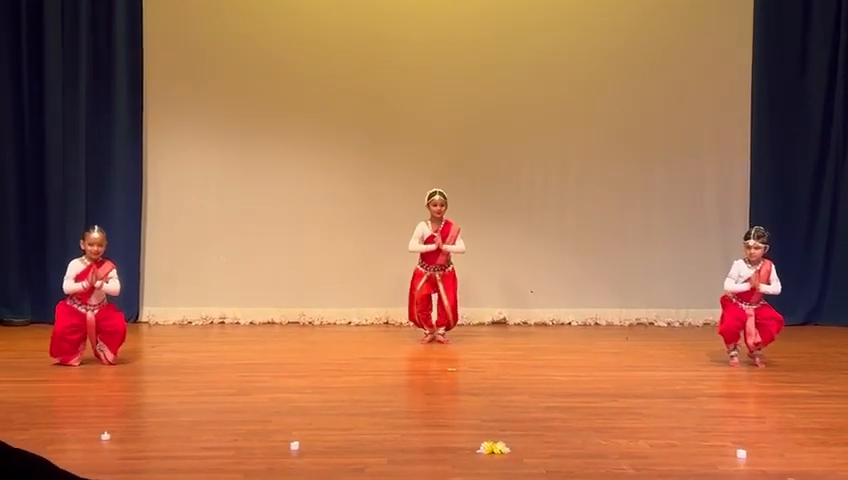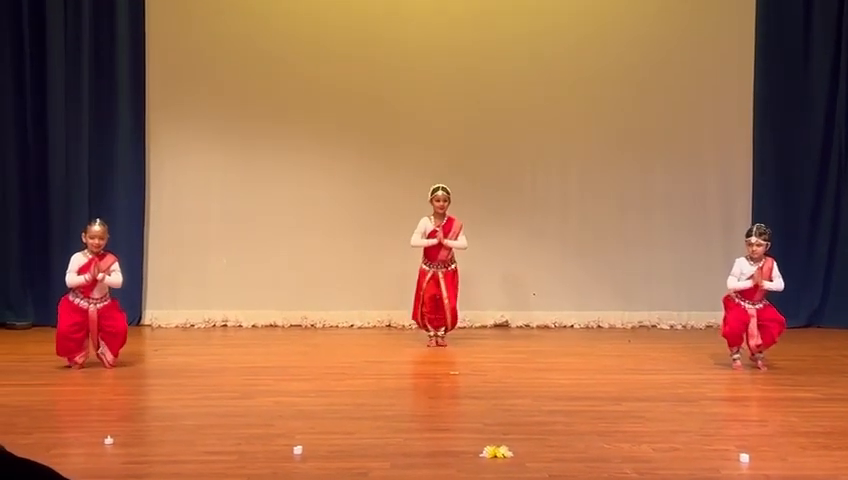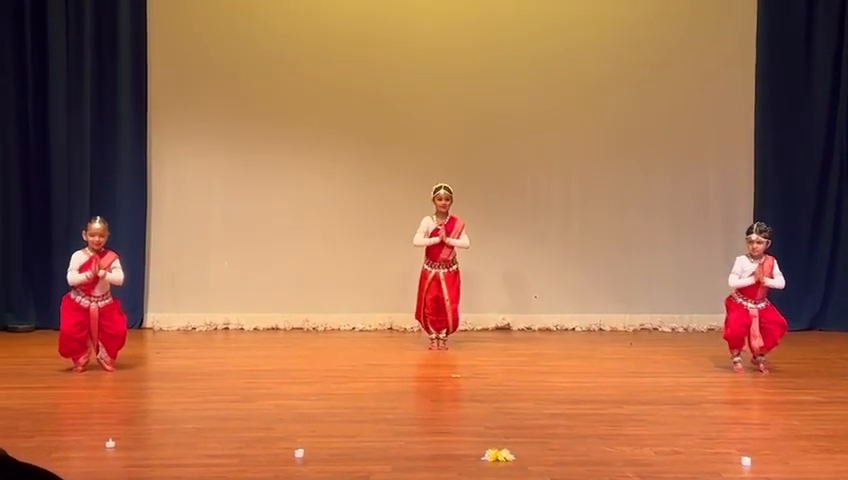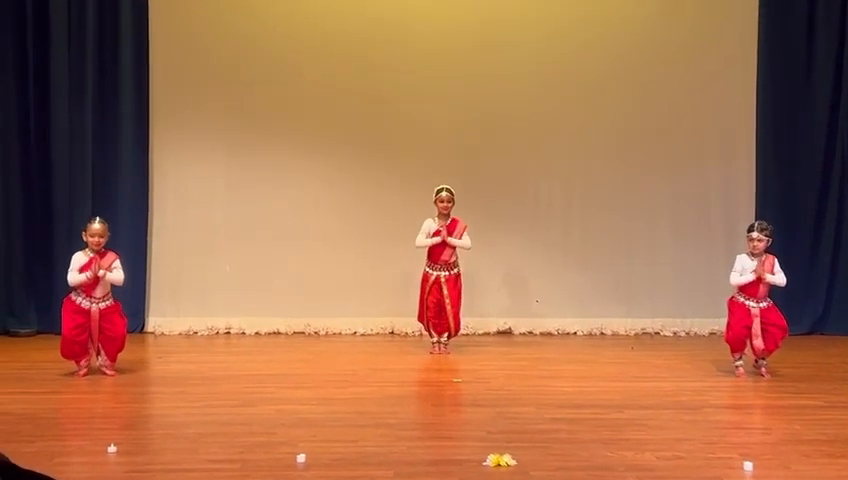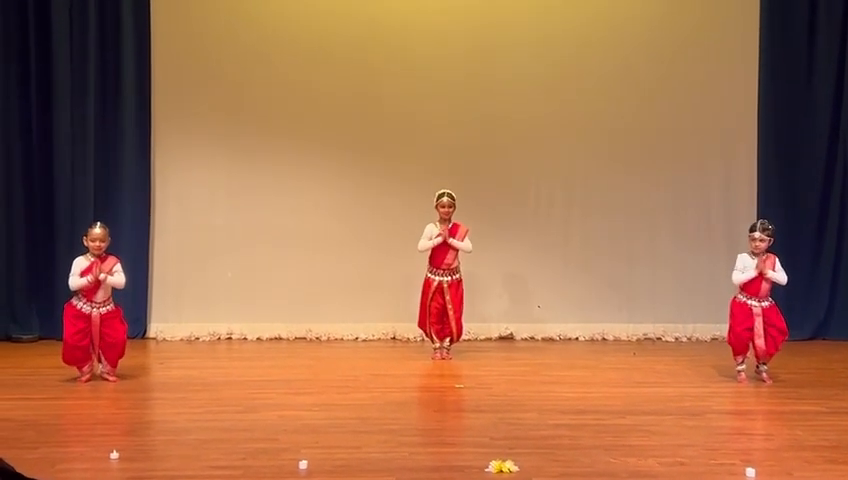
dt=0.2s
person 1, frame 1
left shoulder: (452, 228)
right shoulder: (423, 226)
left elbow: (462, 248)
right elbow: (412, 247)
left wrist: (443, 246)
right wrist: (434, 246)
left hip: (445, 271)
right hip: (424, 271)
left knee: (448, 304)
right knee: (421, 302)
left ankle: (440, 332)
right ankle: (429, 331)
person 1, frame 2
left shoulder: (454, 224)
right shoulder: (425, 221)
left elbow: (464, 244)
right elbow: (413, 242)
left wrist: (445, 241)
right wrist: (435, 240)
left hip: (448, 269)
right hip: (428, 269)
left knee: (448, 304)
right knee: (428, 303)
left ankle: (441, 334)
right ankle: (432, 334)
person 1, frame 3
left shoulder: (457, 223)
right shoulder: (428, 221)
left elbow: (466, 243)
right elbow: (416, 241)
left wrist: (447, 239)
right wrist: (437, 238)
left hip: (449, 270)
right hip: (430, 269)
left knee: (448, 305)
right knee: (430, 304)
left ankle: (443, 337)
right ankle: (433, 338)
person 1, frame 4
left shoulder: (458, 225)
right shoulder: (429, 223)
left elbow: (468, 245)
right elbow: (418, 243)
left wrist: (448, 239)
right wrist: (439, 238)
left hip: (451, 272)
right hip: (432, 272)
left knee: (450, 308)
right knee: (432, 308)
left ankle: (444, 341)
right ankle: (435, 342)
person 1, frame 5
left shoulder: (460, 229)
right shoulder: (431, 227)
left elbow: (468, 248)
right elbow: (421, 247)
left wrist: (449, 239)
right wrist: (440, 238)
left hip: (453, 277)
right hip: (434, 277)
left knee: (452, 313)
right knee: (434, 313)
left ankle: (446, 347)
right ankle: (437, 347)
person 2, frame 1
left shoulder: (109, 267)
right shoulder: (75, 264)
left elbow: (116, 290)
right elbow: (66, 288)
left wrist: (98, 283)
right wrist: (86, 283)
left hip: (101, 309)
right hip: (76, 309)
left knee: (118, 327)
right knee: (61, 330)
left ankle: (104, 353)
right ankle: (73, 355)
person 2, frame 2
left shoulder: (110, 260)
right shoulder: (77, 258)
left elbow: (118, 282)
right elbow: (69, 281)
left wrist: (100, 275)
right wrist: (89, 276)
left hip: (103, 304)
right hip: (78, 304)
left knee: (119, 328)
right knee: (66, 330)
left ankle: (106, 356)
right ankle: (77, 357)
person 2, frame 3
left shoulder: (111, 257)
right shoulder: (78, 256)
left elbow: (120, 279)
right elbow: (71, 280)
left wrist: (101, 272)
right wrist: (90, 273)
left hip: (104, 303)
right hip: (79, 302)
left knee: (117, 330)
right knee: (70, 331)
left ankle: (106, 359)
right ankle: (80, 360)
person 2, frame 4
left shoulder: (112, 257)
right shoulder: (79, 257)
left elbow: (120, 280)
right elbow: (71, 280)
left wrist: (101, 272)
right wrist: (90, 274)
left hip: (105, 305)
right hip: (80, 304)
left knee: (116, 333)
right knee: (72, 334)
left ankle: (106, 364)
right ankle: (83, 364)
person 2, frame 5
left shoulder: (113, 262)
right shoulder: (80, 261)
left elbow: (121, 283)
right elbow: (72, 284)
left wrist: (102, 276)
right wrist: (91, 278)
left hip: (106, 310)
right hip: (82, 309)
left knee: (115, 339)
right knee: (75, 340)
left ankle: (107, 370)
right ankle: (85, 370)
person 3, frame 1
left shoulder: (769, 266)
right shoulder: (739, 265)
left elbow: (777, 289)
right elbow: (727, 286)
left wrist: (760, 286)
right wrist: (748, 285)
left hip: (757, 306)
right hip: (736, 304)
left knee: (774, 323)
right knee: (730, 326)
left ankle: (755, 351)
right ankle: (733, 352)
person 3, frame 2
left shoulder: (771, 263)
right shoulder: (741, 262)
left elbow: (780, 285)
right elbow: (730, 285)
left wrist: (763, 283)
right wrist: (752, 282)
left hip: (759, 305)
right hip: (738, 303)
left knee: (776, 324)
right knee: (734, 327)
left ankle: (757, 354)
right ankle: (735, 355)
person 3, frame 3
left shoulder: (771, 262)
right shoulder: (741, 260)
left elbow: (781, 283)
right elbow: (732, 283)
left wrist: (764, 279)
right wrist: (753, 278)
left hip: (761, 304)
right hip: (740, 303)
left knee: (777, 326)
right knee: (736, 329)
left ankle: (759, 357)
right ankle: (736, 358)
person 3, frame 4
left shoulder: (772, 260)
right shoulder: (742, 259)
left elbow: (782, 281)
right elbow: (733, 281)
left wrist: (764, 275)
right wrist: (753, 275)
left hip: (763, 304)
right hip: (742, 303)
left knee: (777, 329)
right knee: (738, 332)
left ankle: (761, 362)
right ankle: (738, 362)
person 3, frame 5
left shoulder: (773, 259)
right shoulder: (743, 258)
left elbow: (784, 280)
right elbow: (736, 279)
left wrist: (766, 271)
right wrist: (755, 271)
left hip: (765, 304)
right hip: (744, 304)
left knee: (775, 334)
right knee: (741, 335)
left ankle: (762, 367)
right ankle: (740, 368)
